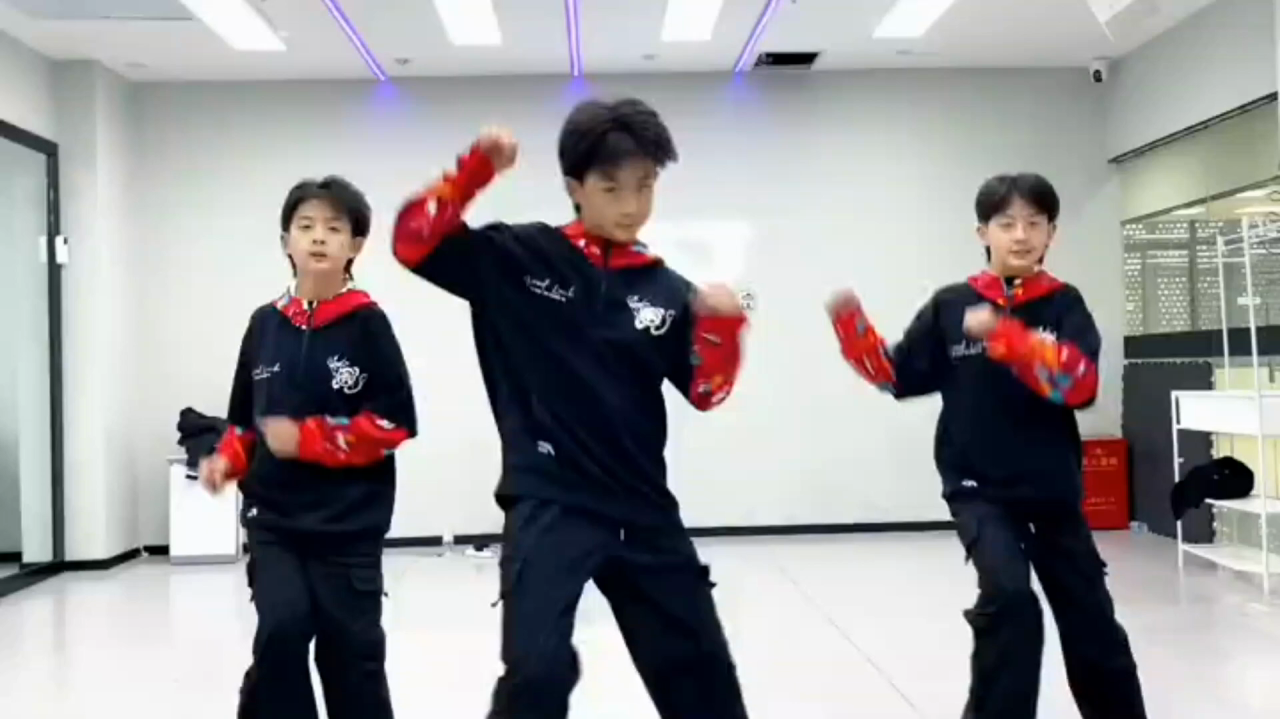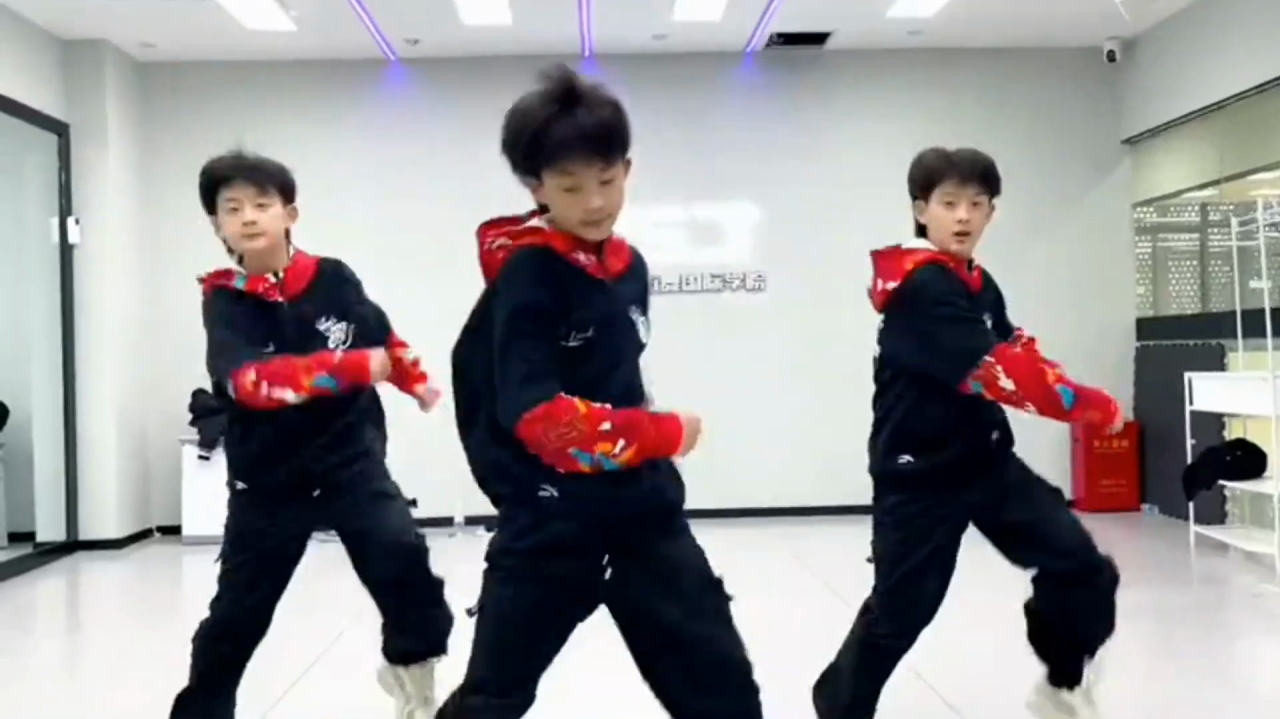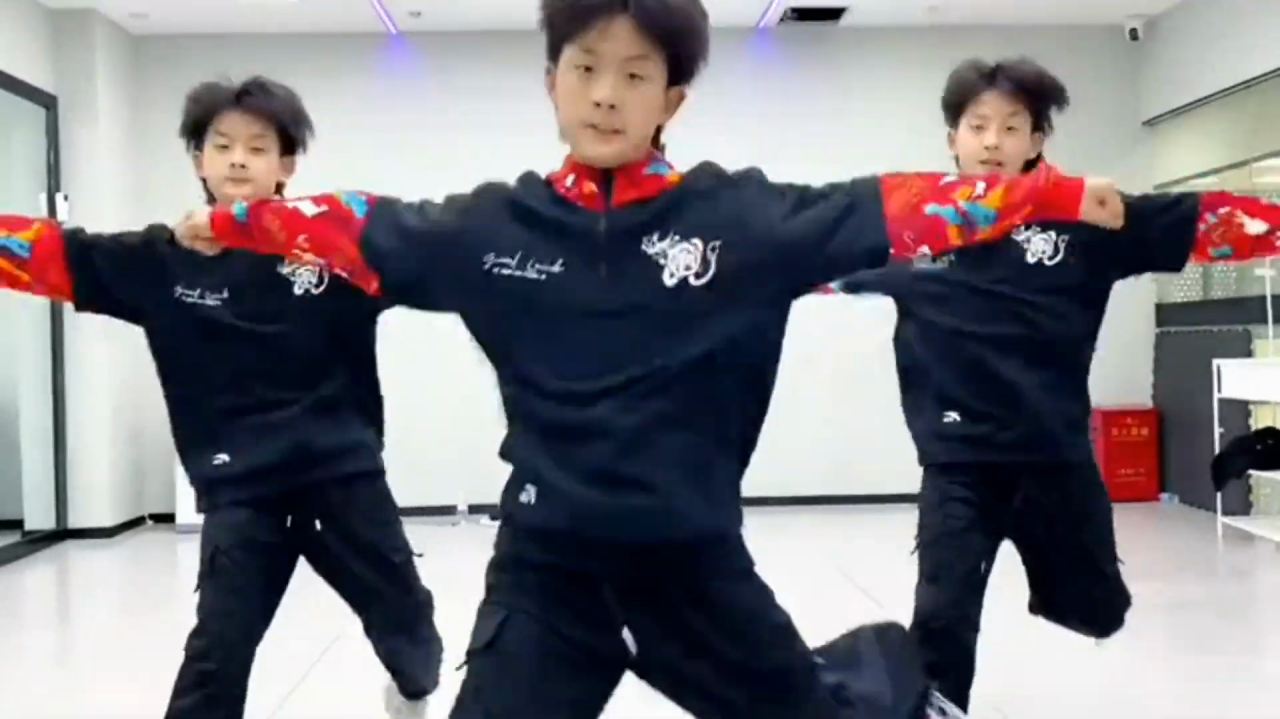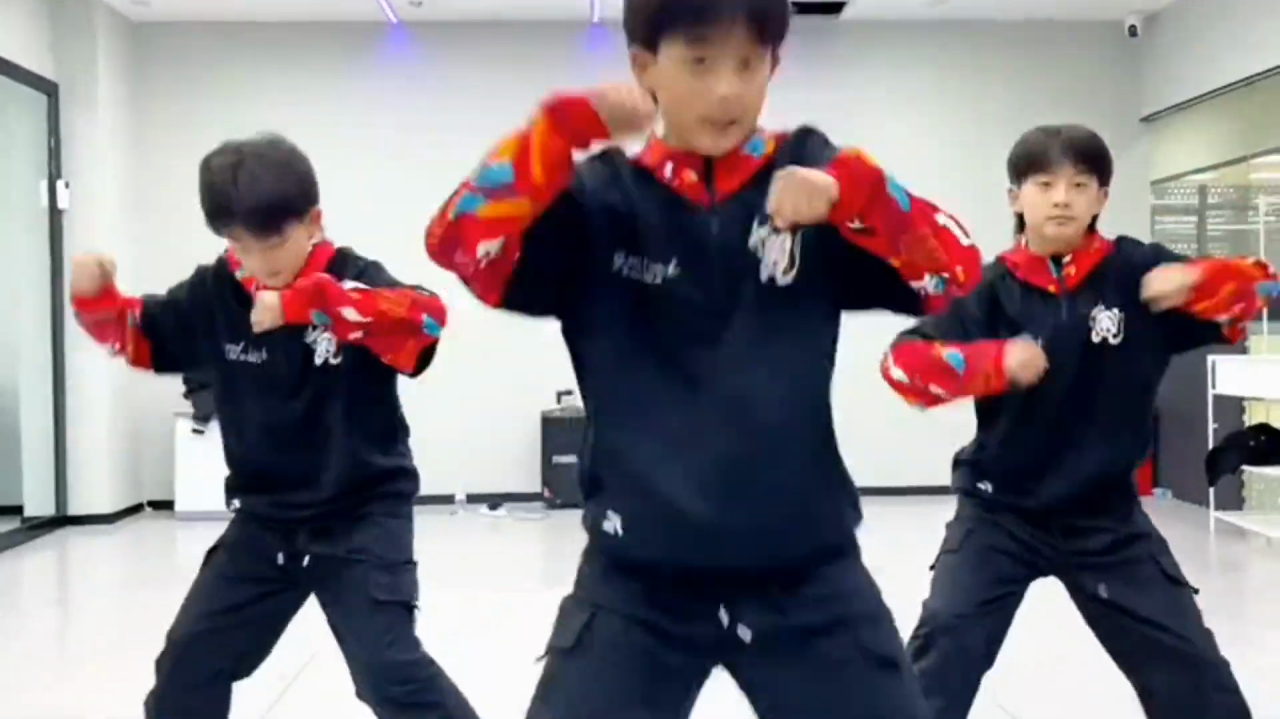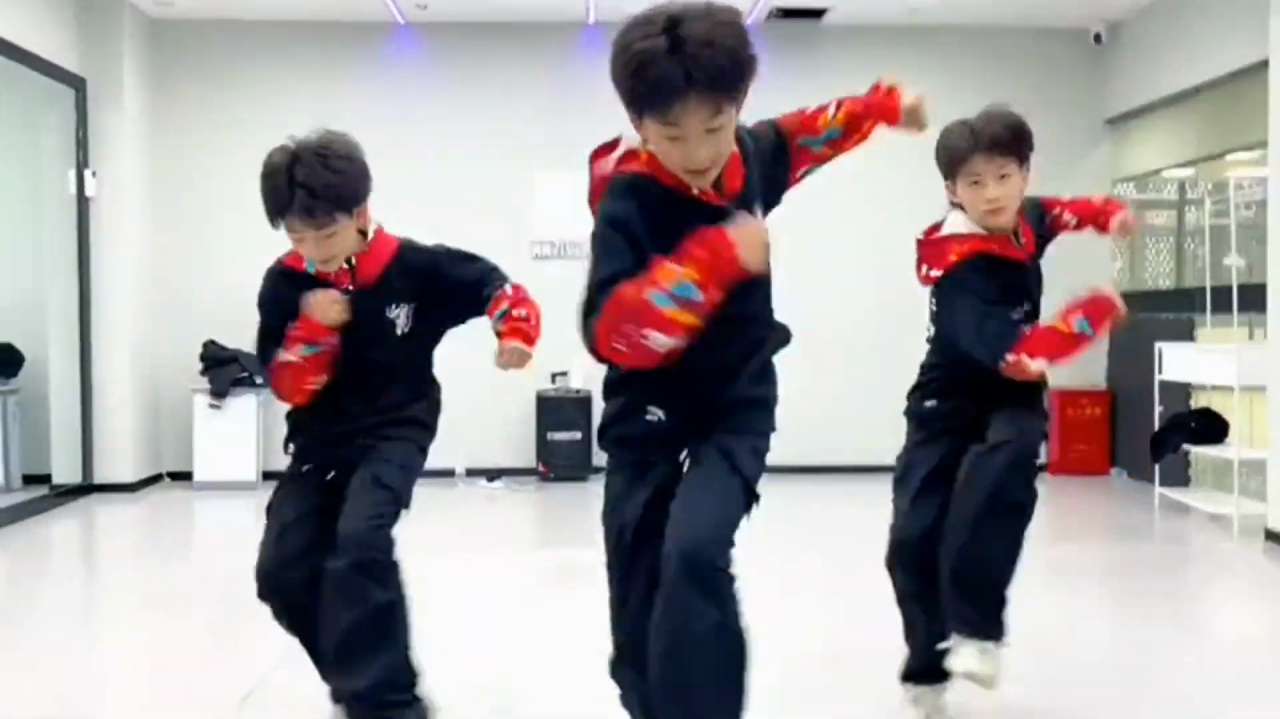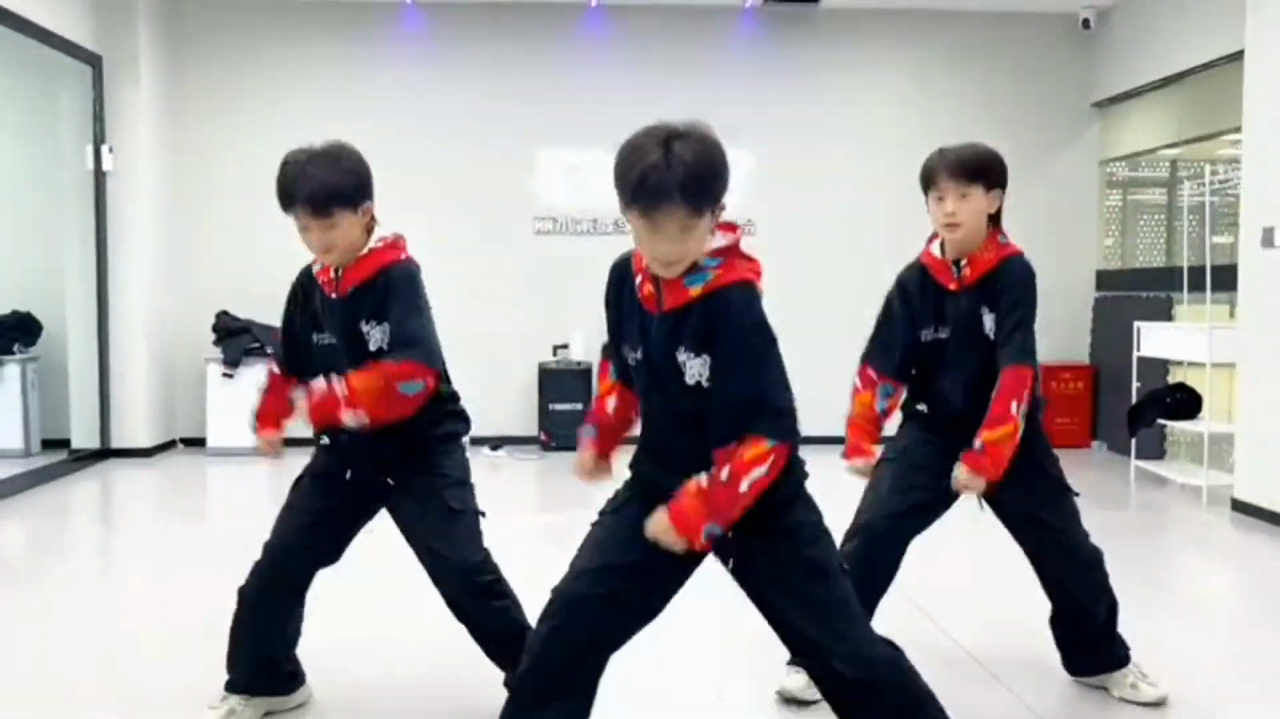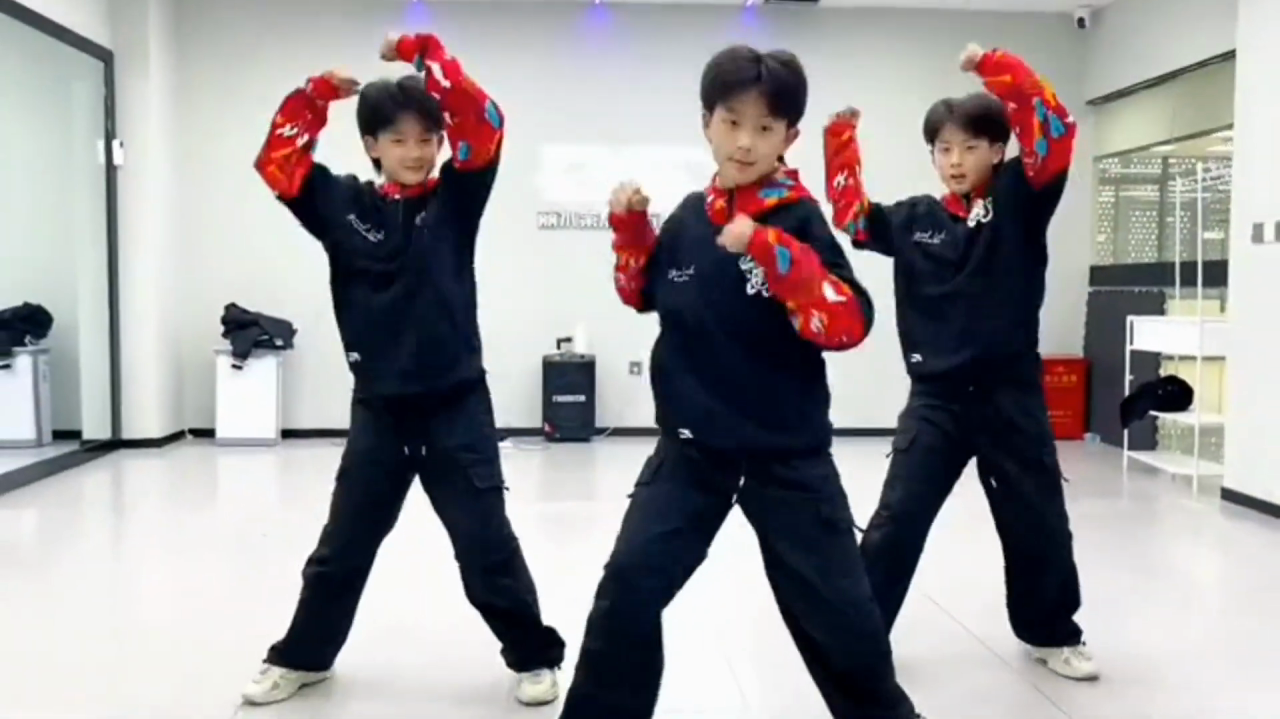
dt=0.4s
person 1, frame 1
left shoulder: (664, 290)
right shoulder: (521, 257)
left elbow: (708, 389)
right elbow: (411, 239)
left wrist: (724, 323)
right wrist: (480, 163)
left hip: (637, 504)
right hip: (549, 500)
left knee: (697, 668)
right knee: (539, 669)
person 1, frame 2
left shoulder: (626, 268)
right shoulder: (525, 274)
right elbow: (538, 417)
right wrist: (652, 433)
left hip: (641, 508)
right hip: (546, 522)
person 1, frame 3
left shoulder: (733, 211)
right shoulder: (507, 221)
left elbow: (887, 217)
right elbow: (369, 242)
left wrist: (1051, 194)
right wrist: (237, 224)
left hip: (695, 558)
right hip: (548, 560)
person 1, frame 4
left shoulder: (810, 168)
right shoulder: (606, 193)
left elbow: (953, 272)
right elbow: (462, 246)
left wrist: (853, 195)
right wrist: (552, 138)
person 1, frame 5
left shoulder: (750, 153)
right shoulder: (629, 194)
left elbow: (803, 134)
right elbow: (617, 336)
left wrist: (881, 107)
right wrist: (717, 257)
left hip: (732, 416)
right hip: (648, 427)
left knee: (693, 559)
right knee: (639, 611)
person 1, frame 6
left shoulder: (734, 303)
right shoulder: (626, 283)
left elbow: (766, 440)
left wrist: (697, 519)
right wrist: (602, 431)
left hip: (761, 498)
right hip: (664, 481)
left knee: (843, 644)
right knee: (572, 625)
person 1, frame 7
left shoulder: (800, 224)
right shoulder: (688, 221)
left elbow: (844, 324)
right elbow: (642, 292)
left wrist: (766, 246)
right wrist: (631, 233)
left hip: (787, 454)
right hip: (692, 446)
left knee: (838, 609)
right knee: (629, 586)
person 2, frame 1
left shoulder: (1061, 301)
right shoulder: (951, 307)
left elbow: (1076, 384)
right elbow: (898, 374)
left wrist: (1005, 336)
right wrist: (849, 321)
left hip: (1053, 493)
right hip: (980, 493)
left knee: (1092, 621)
right knee: (1009, 604)
person 2, frame 2
left shoulder: (977, 286)
right shoulder: (923, 285)
left elbow: (1016, 362)
right elbow: (993, 372)
left wrist: (1030, 365)
right wrist: (1093, 403)
left hip: (987, 465)
right hip: (915, 477)
left knee: (1086, 575)
right knee: (895, 615)
person 2, frame 3
left shoulder: (1081, 214)
left elbow: (1204, 220)
left hip: (1058, 457)
right hip: (957, 459)
left knee: (1093, 606)
right knee: (943, 620)
left ankle: (1062, 570)
person 2, frame 4
left shoulder: (1133, 269)
right shoulder: (988, 287)
left elbow: (1247, 290)
right elbow: (906, 366)
left wrist: (1204, 279)
right wrist: (1001, 363)
left hip: (1103, 507)
right hip: (999, 505)
left knee: (1187, 664)
right knee: (948, 635)
person 2, frame 5
left shoulder: (1027, 219)
right shoulder: (957, 264)
right elbow: (1018, 357)
left wrist: (1104, 213)
right wrist: (1092, 315)
left hip: (1012, 404)
right hip: (943, 413)
left knee: (1004, 467)
right knee: (912, 542)
left ankle: (977, 627)
person 2, frame 6
left shoulder: (1014, 274)
right shoulder: (914, 282)
left elbow: (1017, 377)
right elbow: (880, 368)
left wrist: (986, 458)
right wrist: (861, 439)
left hip: (1011, 434)
right hip: (931, 429)
left knee: (1066, 547)
right knee: (873, 533)
left ankle: (1101, 660)
person 2, frame 7
left shoulder: (1021, 199)
right shoulder: (918, 217)
left elbow: (1054, 129)
right elbow: (851, 218)
left wrist: (994, 68)
right wrist: (841, 145)
left hip: (1010, 396)
right hip: (935, 396)
left knee: (1038, 518)
right knee: (899, 518)
left ankle: (1053, 635)
person 3, frame 1
left shoulder: (367, 325)
right shoulder: (266, 326)
left elbow: (394, 428)
right elbow: (252, 420)
left wrist: (306, 440)
right wrist: (228, 461)
left hip: (349, 522)
right hip: (275, 520)
left knee: (353, 648)
right knee: (282, 634)
person 3, frame 2
left shoulder: (334, 280)
right shoulder: (225, 301)
left elbow: (381, 338)
right elbow: (249, 382)
left wrist: (416, 380)
right wrist: (339, 367)
left hip: (353, 466)
right hip: (270, 483)
left knee: (402, 560)
right knee: (235, 618)
left ankle: (410, 659)
person 3, frame 3
right shoulder: (170, 254)
right elbow: (58, 256)
left hip: (344, 474)
right hip: (242, 492)
left knee: (400, 615)
right knee: (219, 650)
person 3, frame 4
left shoulder: (351, 278)
right shoulder: (217, 291)
left elbow: (422, 322)
right elbow: (139, 337)
left wrist: (309, 300)
right wrist: (96, 292)
left hip: (364, 512)
right hip: (266, 518)
left knee: (389, 666)
right knee: (188, 667)
person 3, frame 5
left shoulder: (408, 263)
right shoulder: (284, 285)
left elbow: (495, 284)
right elbow: (290, 385)
left wrist: (517, 333)
right wrist: (318, 328)
left hip: (393, 439)
right hip: (320, 444)
left knee: (358, 546)
right knee: (280, 572)
person 3, frame 6
left shoulder: (395, 274)
right shoulder: (308, 288)
left elbow: (412, 377)
right elbow: (292, 365)
left wrist: (327, 402)
right wrist: (272, 414)
left hip: (423, 449)
right hip: (346, 453)
left knee: (463, 565)
right knee: (281, 565)
person 3, frame 7
left shoulder: (456, 195)
right shoulder: (346, 203)
left elbow: (483, 126)
right elbow: (279, 164)
left wrist: (424, 52)
right wrist: (317, 95)
left hip: (454, 409)
right hip: (379, 410)
left knee: (486, 543)
right knee: (344, 542)
left ankle: (536, 656)
right ankle: (303, 656)
